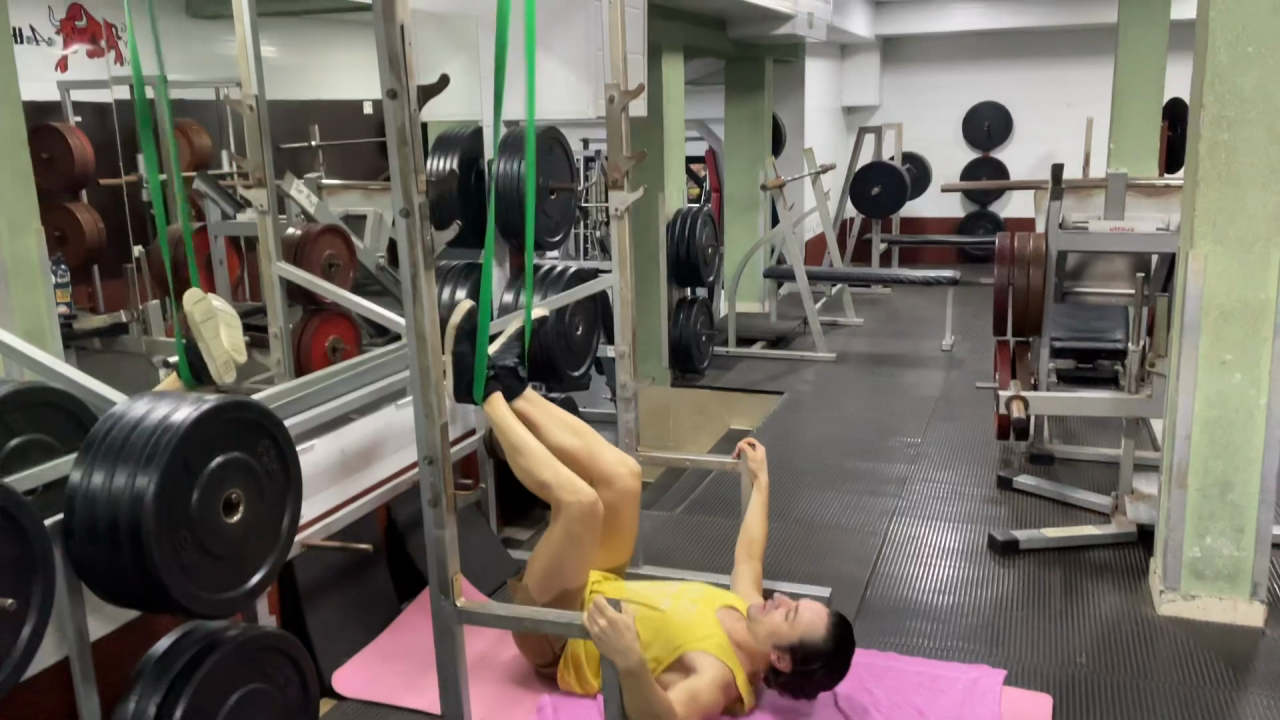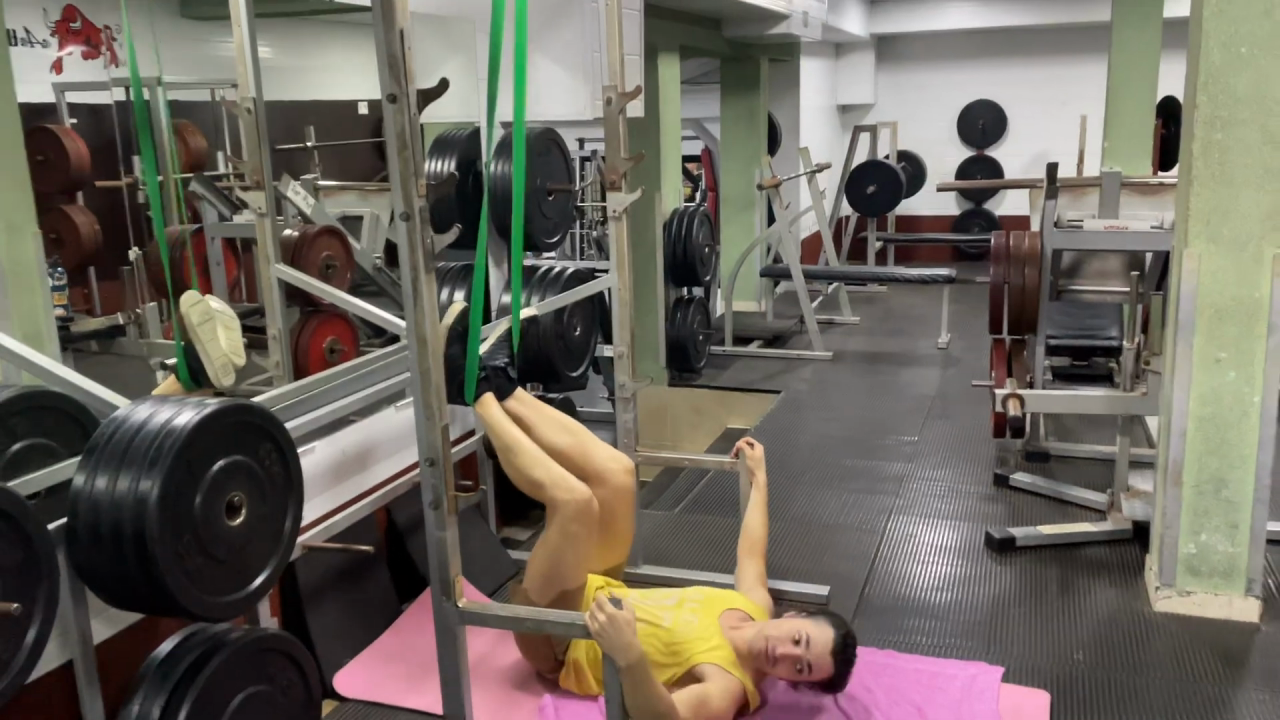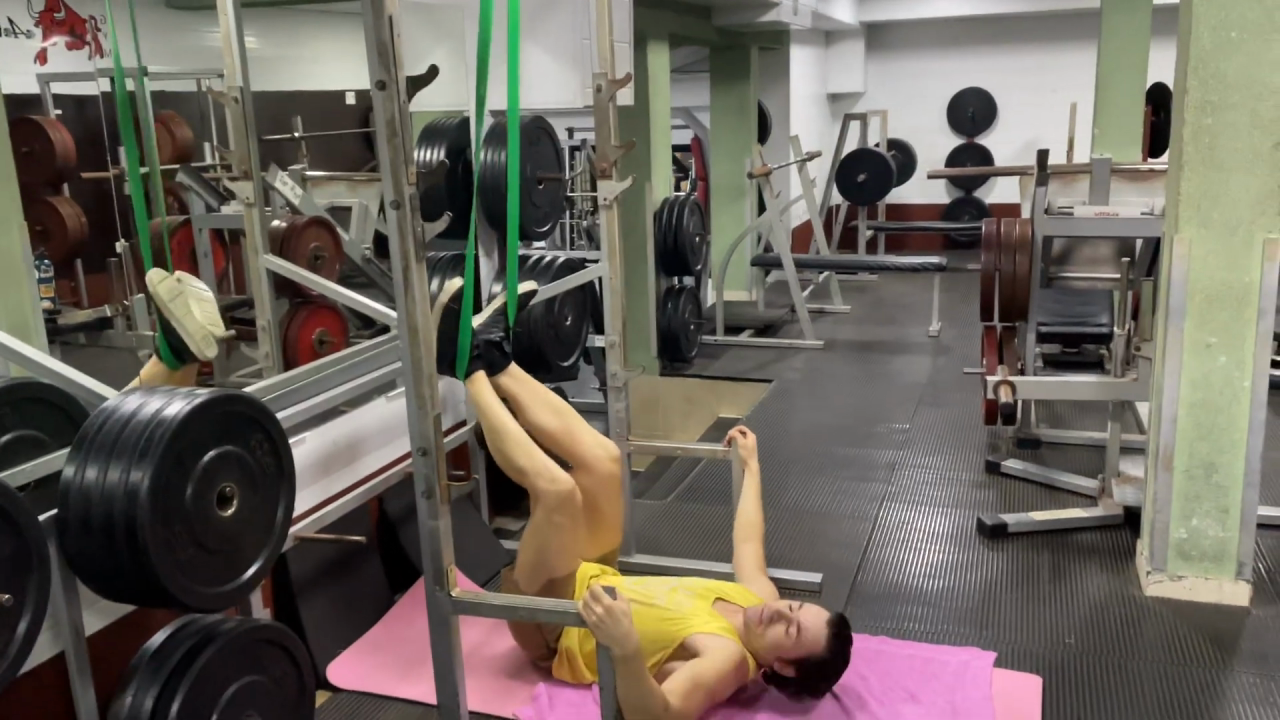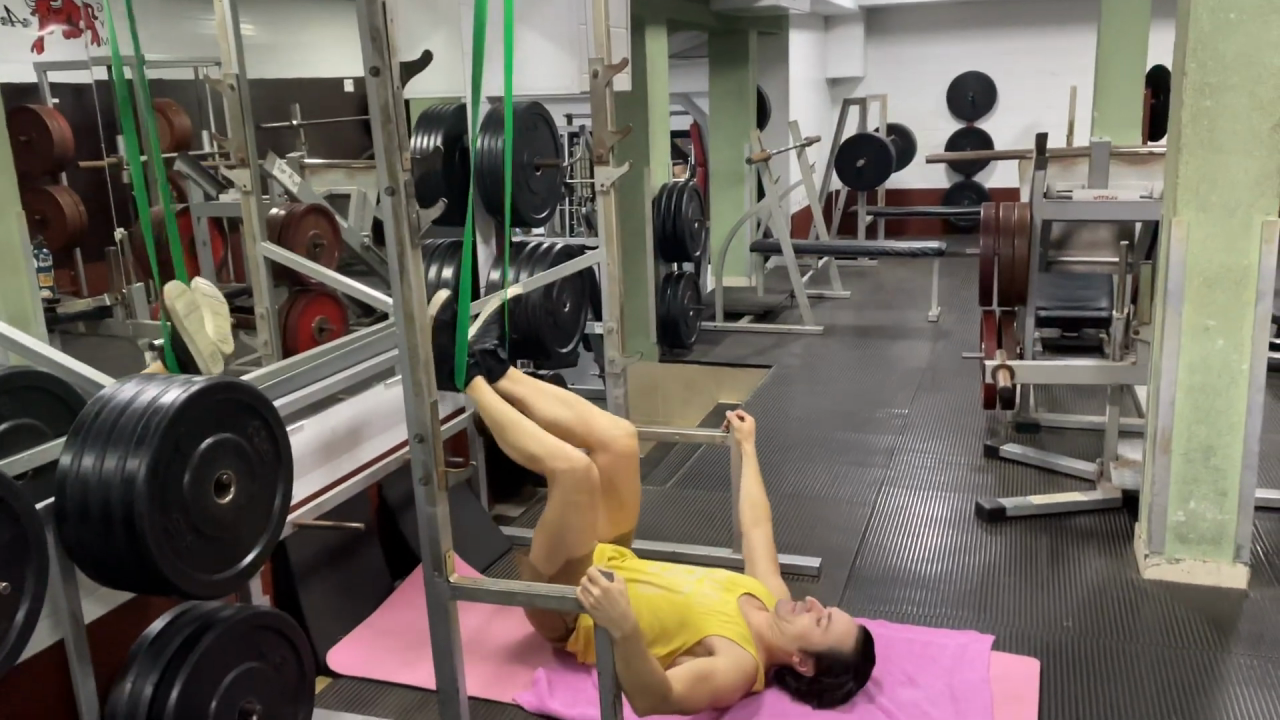
dt=0.3s
person 1, frame 1
left shoulder: (719, 676)
right shoulder: (745, 613)
right elbow: (749, 557)
left wrist: (630, 661)
right wrist: (761, 479)
left hip: (556, 640)
right hip: (595, 591)
left knee: (580, 500)
right knee: (623, 475)
left ankle: (488, 390)
right ankle: (509, 384)
person 1, frame 2
left shoulder: (728, 687)
right shoulder: (754, 608)
right elbow: (751, 557)
left wrist: (629, 656)
right wrist: (759, 479)
left hip: (560, 645)
right hip: (594, 594)
left knee: (574, 497)
right knee: (616, 472)
left ankle: (478, 391)
right ankle: (500, 387)
person 1, frame 3
left shoulder: (727, 659)
right shoulder: (759, 598)
right elbow: (748, 543)
left wrist: (625, 646)
right wrist: (752, 467)
left hip: (555, 633)
right hip: (588, 582)
left knee: (556, 488)
right knee: (602, 460)
left ankle: (472, 369)
right ankle: (492, 360)
person 1, frame 4
left shoulder: (740, 665)
right shoulder: (772, 602)
left elbow: (651, 701)
right elbow: (758, 530)
left wrist: (623, 629)
right wrist: (747, 448)
left hip: (567, 612)
right hip: (605, 563)
left knee: (573, 467)
right knee: (618, 438)
left ankle: (468, 376)
right ankle: (491, 369)
